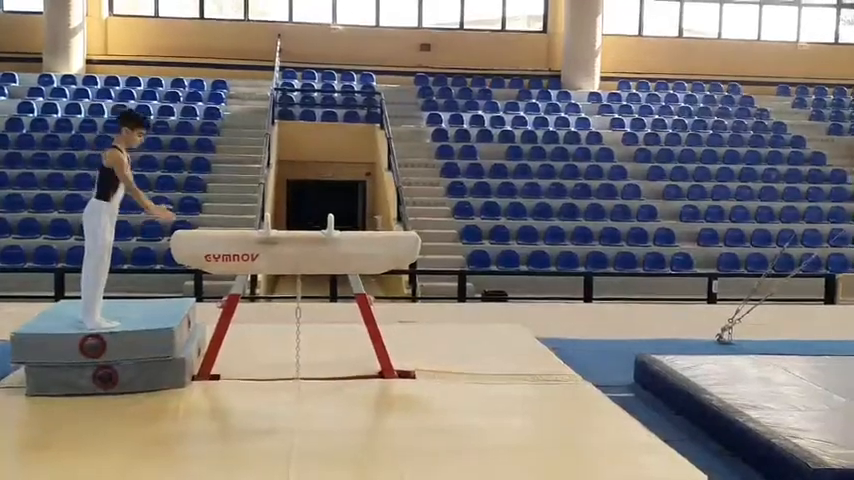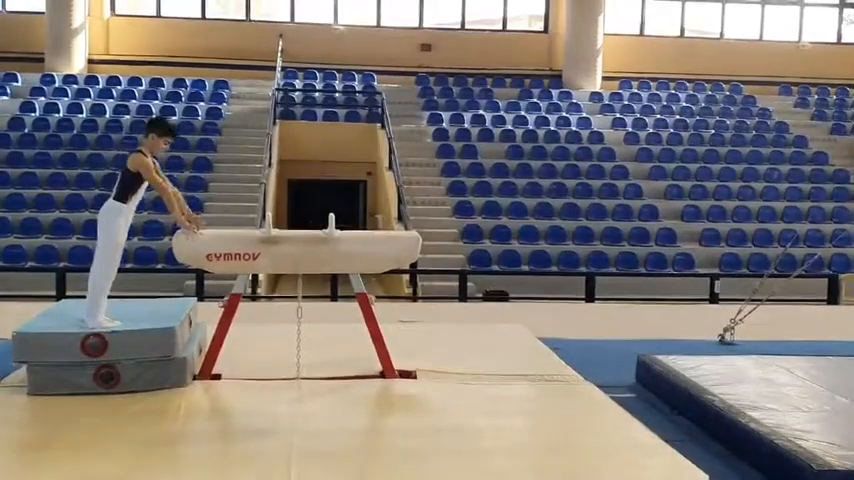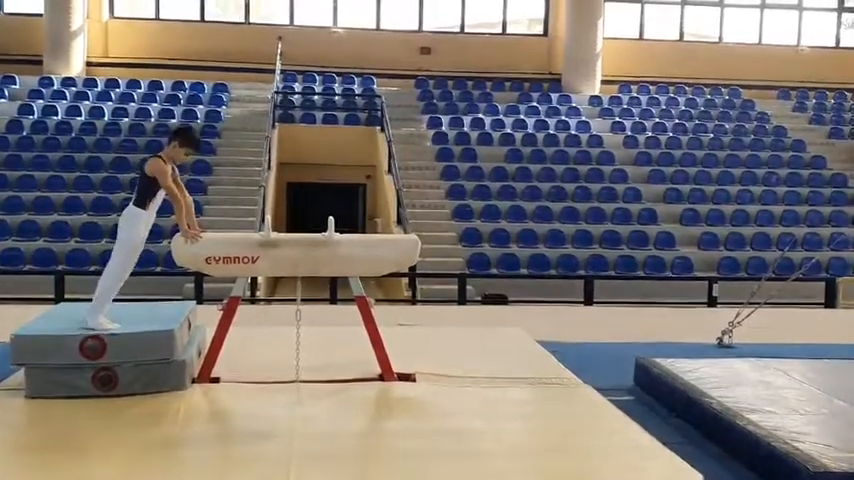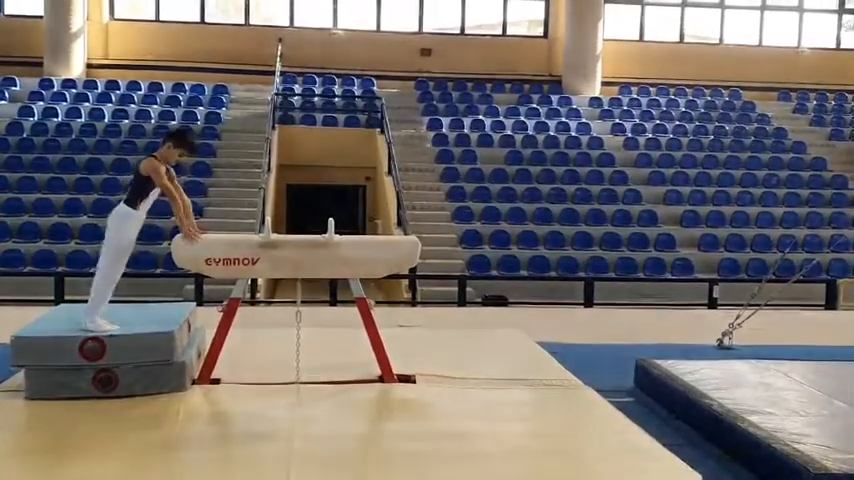
dt=0.3s
person 1, frame 1
left shoulder: (122, 155)
right shoulder: (115, 155)
left elbow: (130, 188)
right elbow: (131, 188)
left wrist: (153, 206)
right wrist: (154, 212)
left hip: (106, 213)
right hip: (100, 212)
left knee: (99, 265)
right knee: (96, 264)
left ankle: (91, 314)
right ankle: (91, 317)
person 1, frame 2
left shoulder: (150, 161)
right shoulder: (140, 159)
left elbow: (170, 188)
right elbow: (163, 191)
left wrist: (189, 214)
right wrist: (180, 220)
left hip: (122, 214)
right hip: (116, 214)
left knee: (108, 264)
right knee: (106, 264)
left ankle: (95, 313)
right ankle: (94, 316)
person 1, frame 3
left shoulder: (171, 168)
right shoulder: (157, 164)
left elbow: (186, 197)
right elbow: (176, 199)
left wrist: (194, 226)
right wrist: (184, 229)
left hip: (142, 221)
right hip: (136, 219)
left knee: (121, 268)
right knee: (119, 267)
left ankle: (97, 314)
right ankle: (94, 315)
person 1, frame 4
left shoulder: (166, 169)
right shoulder: (152, 164)
left elbow: (183, 198)
right elbow: (173, 198)
left wrist: (193, 227)
right wrist: (184, 229)
left hip: (132, 220)
right hip: (125, 218)
left knee: (113, 269)
right knee: (109, 267)
left ankle: (94, 316)
right ankle: (91, 317)
